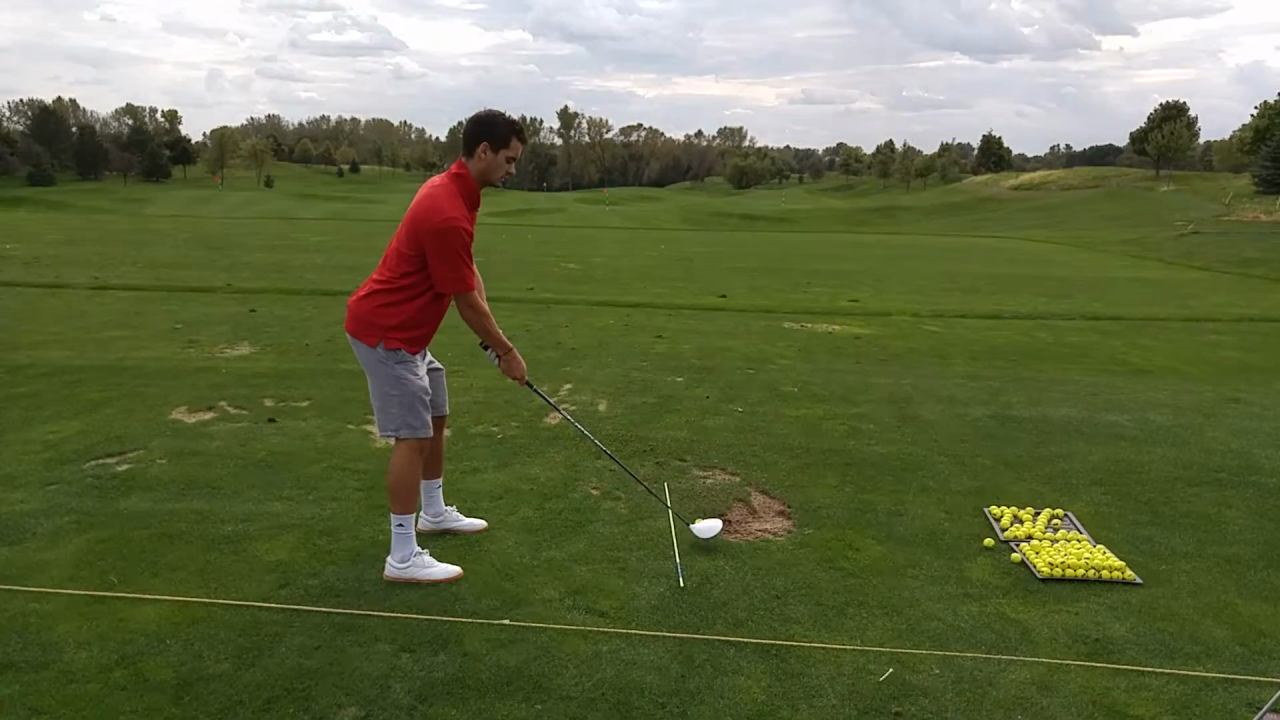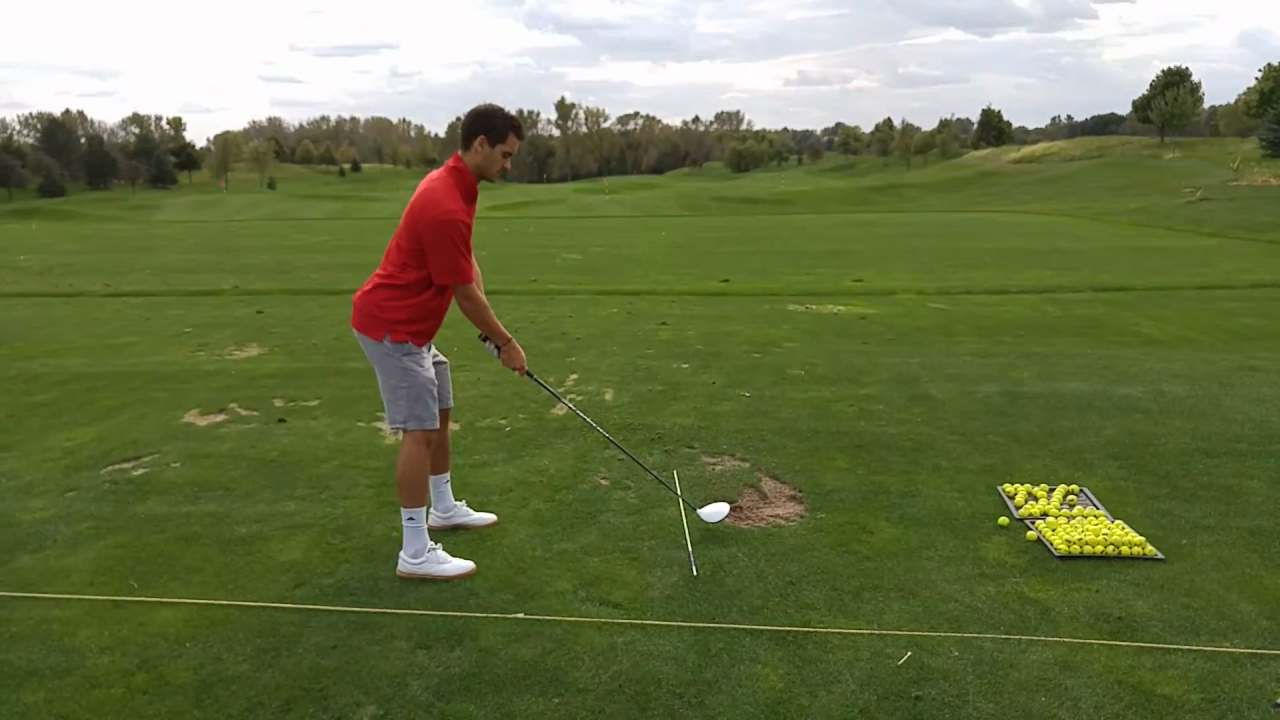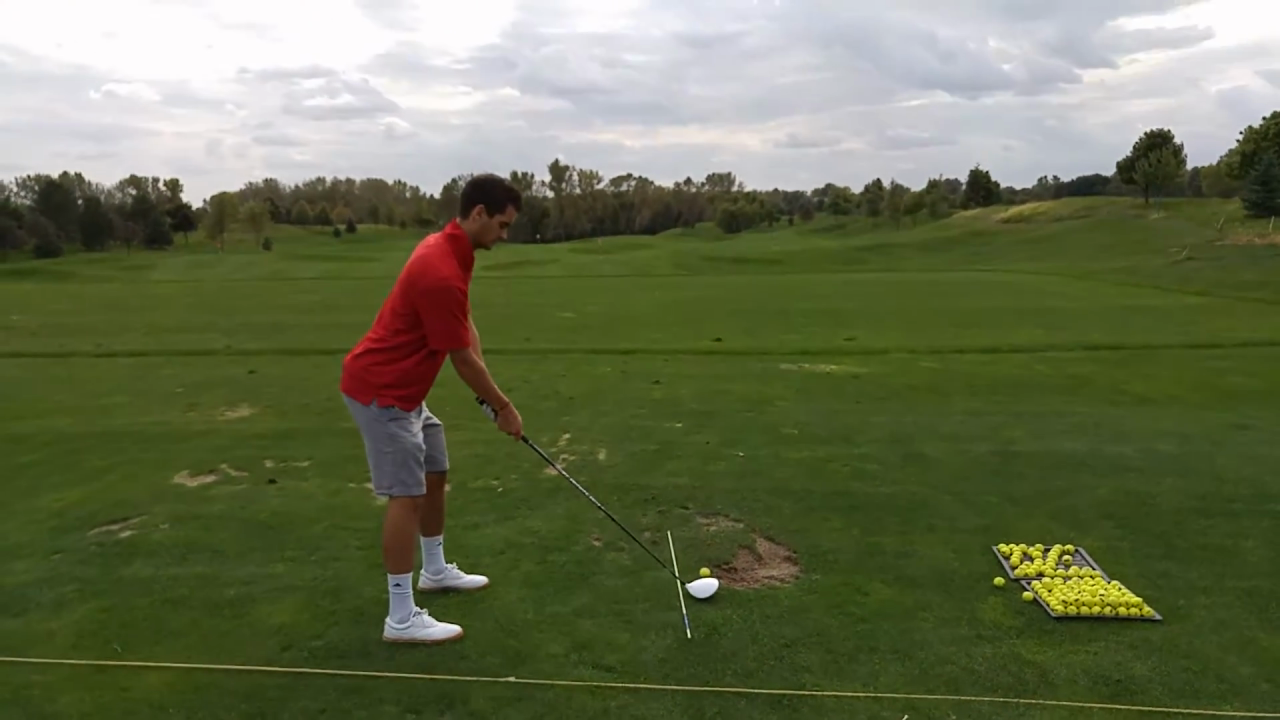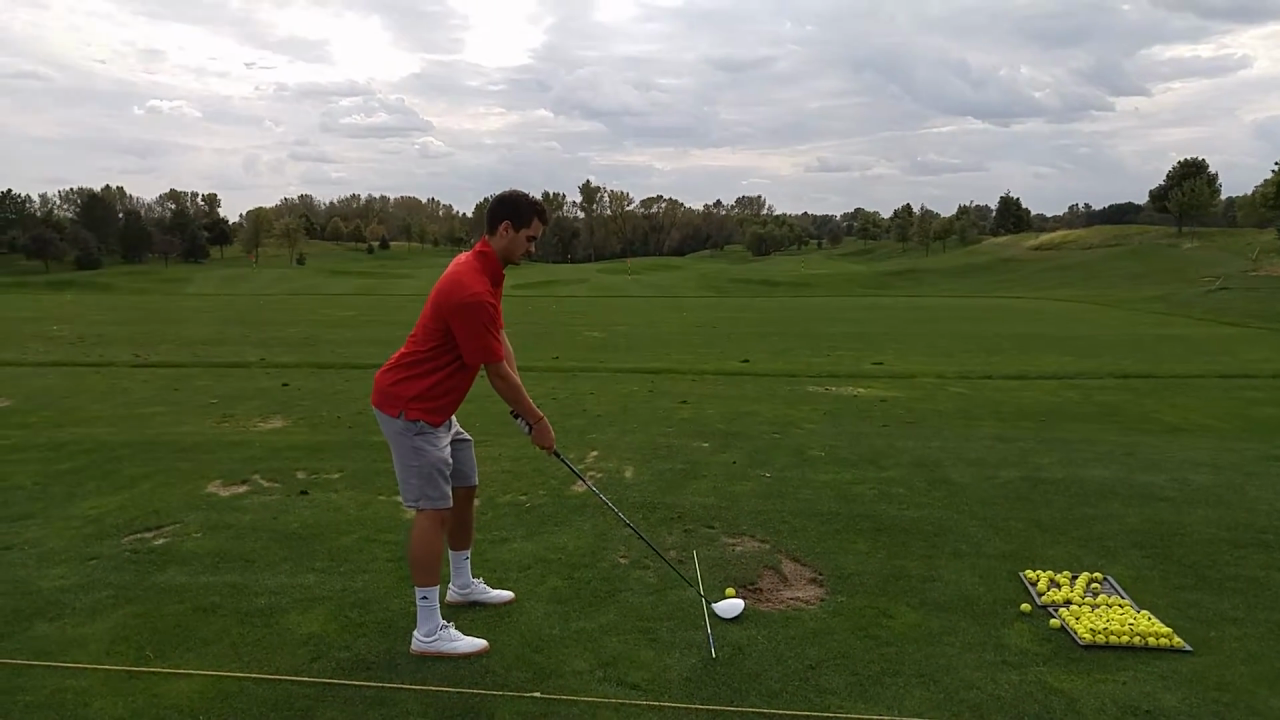
dt=1s
person 1, frame 1
left shoulder: (452, 187)
right shoulder: (448, 215)
left elbow: (469, 272)
right elbow: (466, 301)
left wrist: (494, 338)
right wrist: (506, 352)
left hip: (401, 328)
right hip: (385, 332)
left knee: (434, 420)
right knee: (411, 436)
left ankle: (434, 512)
right ankle: (403, 558)
person 1, frame 2
left shoulder: (451, 182)
right shoulder: (446, 207)
left elbow: (468, 265)
right elbow: (464, 292)
left wrist: (493, 329)
right wrist: (506, 342)
left hip: (408, 321)
right hip: (391, 325)
left knee: (439, 415)
right knee: (419, 430)
left ankle: (443, 507)
right ankle: (416, 551)
person 1, frame 3
left shoulder: (448, 247)
right shoulder: (442, 273)
left elbow: (465, 327)
right elbow: (462, 358)
left wrist: (490, 390)
right wrist: (503, 407)
left hip: (400, 386)
right hip: (380, 391)
left knee: (434, 476)
right knee: (406, 496)
left ankle: (435, 570)
right ankle: (401, 618)
person 1, frame 4
left shoulder: (484, 267)
right shoulder: (471, 290)
left elbow: (500, 342)
right elbow: (497, 373)
left wrist: (523, 405)
right wrist: (537, 420)
left hip: (433, 403)
right hip: (409, 406)
left knee: (463, 491)
right knee: (432, 509)
left ankle: (462, 585)
right ankle: (428, 632)
